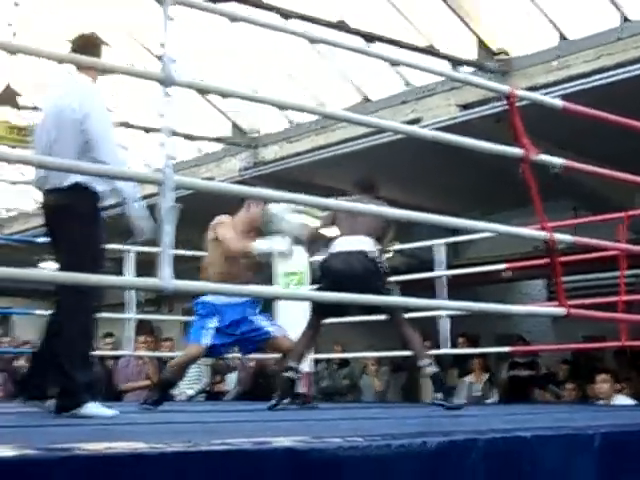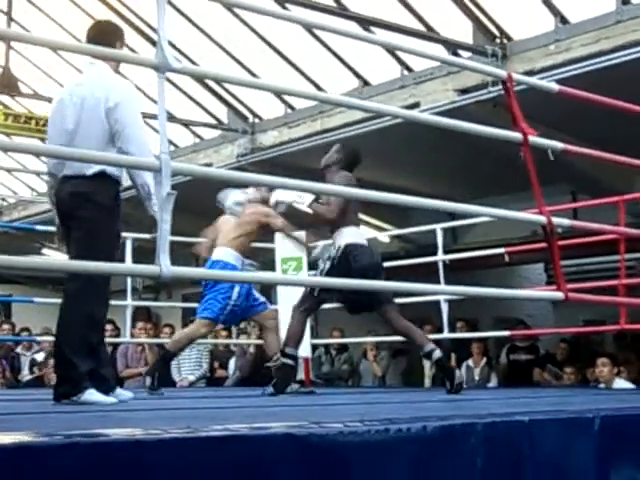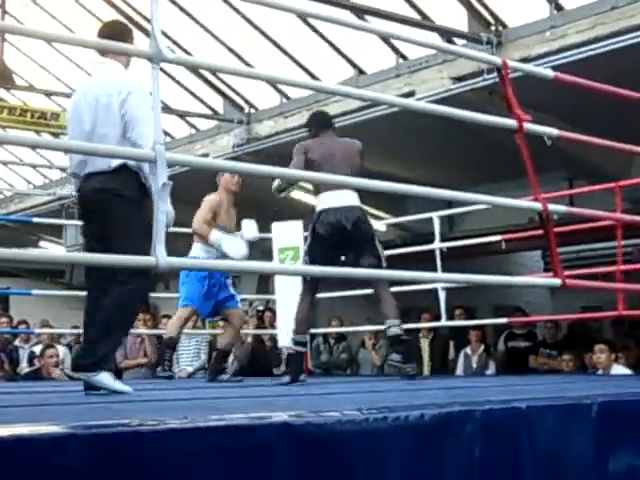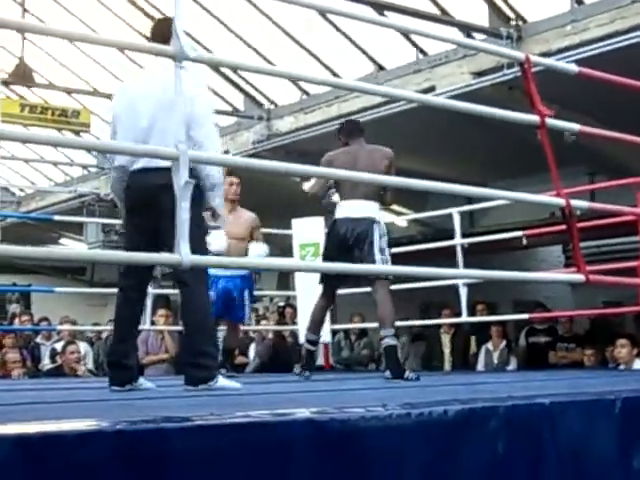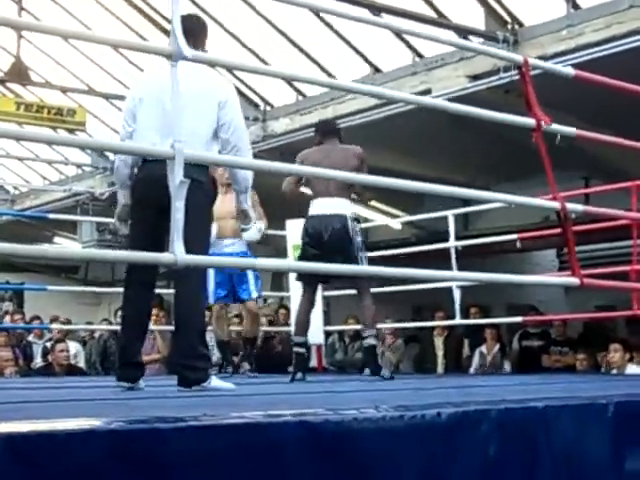
dt=0.4s
person 1, frame 1
left shoulder: (53, 101)
right shoulder: (88, 98)
left elbow: (42, 159)
right elbow: (108, 157)
right wrist: (136, 209)
left hip: (55, 200)
right hip: (79, 202)
left knee: (70, 297)
right knee: (80, 298)
left ankle: (38, 384)
right ankle: (73, 396)
person 1, frame 2
left shoulder: (68, 91)
right shoulder: (117, 88)
left elbow: (53, 154)
right elbow: (136, 149)
left wrist: (58, 202)
right wrist: (154, 201)
left hip: (68, 190)
right hip: (98, 191)
left knee: (90, 287)
right knee: (87, 287)
left ankle: (99, 378)
right ankle: (72, 382)
person 1, frame 3
left shoulder: (81, 92)
right shoulder: (128, 84)
left elbow: (75, 154)
right elbow: (146, 143)
right wrist: (161, 196)
left hip: (90, 188)
right hip: (122, 186)
left knee: (101, 280)
right knee: (136, 277)
left ankle: (96, 370)
right ankle: (92, 359)
person 1, frame 4
left shoulder: (128, 88)
right shoulder: (188, 82)
left elbow: (116, 152)
right elbow: (205, 142)
left wrist: (122, 199)
right wrist: (215, 194)
left hip: (138, 185)
right hip: (177, 183)
left knee: (133, 278)
right knee: (192, 276)
left ankle: (122, 371)
right ankle: (201, 371)
person 1, frame 5
left shoulder: (147, 80)
right shoulder: (217, 84)
left elbow: (126, 141)
right elbow: (236, 144)
left wrist: (123, 193)
right wrist: (244, 197)
left hip: (149, 176)
right hip: (192, 178)
left knee: (140, 273)
right knee: (190, 273)
left ankle: (129, 370)
right ankle: (193, 372)
person 2, frame 1
left shoulder: (342, 202)
right shoulder: (387, 209)
left elbow: (314, 234)
right elbow: (384, 245)
left hip: (335, 260)
right hip: (364, 259)
left knee: (311, 328)
right knee: (402, 324)
left ankle: (284, 391)
person 2, frame 2
left shoulder: (339, 176)
right shoulder: (341, 179)
left elbow: (331, 214)
left wrist: (312, 205)
left hip: (348, 252)
right hip: (365, 254)
left knee: (302, 310)
right knee: (394, 317)
left ankle: (282, 379)
right ankle: (448, 371)
person 2, frame 3
left shoulder: (304, 147)
right shoulder: (355, 146)
left elbow: (288, 183)
left wrist: (279, 186)
left hip: (326, 216)
right hip: (355, 213)
left knee: (309, 291)
right knee: (379, 283)
left ankle: (296, 366)
right ankle: (399, 348)
person 2, frame 4
left shoulder: (333, 157)
right shoulder: (386, 155)
left elbow: (315, 192)
right elbow: (388, 200)
left wrist: (310, 185)
left hip: (341, 224)
right hip: (368, 223)
left knee: (327, 294)
right knee: (380, 288)
left ankle: (307, 362)
right ankle: (392, 362)
person 2, frame 5
left shoulder: (305, 156)
right shoulder: (356, 153)
left elbow: (288, 188)
right elbow: (364, 193)
left hip: (315, 221)
right hip: (342, 220)
left knee: (308, 294)
right knee: (363, 289)
left ankle: (299, 364)
right ankle: (371, 361)
person 3, frame 1
left shoulder: (254, 236)
right shoulder: (222, 222)
right elbow: (236, 249)
right wrist: (270, 245)
left hip: (246, 306)
right hip: (214, 305)
left knee: (287, 347)
right knee: (193, 352)
right ankle: (156, 394)
person 3, frame 2
left shoulder: (225, 217)
right shoulder: (260, 212)
left elbow: (201, 249)
right elbow: (286, 228)
right wrist: (306, 245)
left hip: (232, 271)
right hip: (226, 268)
left knee: (269, 319)
right knee: (204, 325)
right ankle: (154, 372)
person 3, frame 3
left shoulder: (231, 210)
right shoulder: (213, 200)
right elbow: (198, 226)
left wrist: (241, 236)
right wrist: (224, 241)
left hip: (217, 269)
left knee: (238, 317)
right knee: (187, 311)
left ankle: (218, 369)
right ankle: (164, 363)
person 3, frame 4
left shoulder: (250, 218)
left elbow: (259, 245)
left wrist: (259, 249)
right wrist: (206, 242)
left hip: (241, 278)
right hip: (216, 277)
left knee: (235, 327)
left ankle: (226, 365)
person 3, frame 5
left shoulder: (248, 196)
left elbow: (262, 219)
left wrist: (258, 228)
left hip: (241, 255)
right hip: (216, 257)
left knee: (253, 308)
right knee: (218, 311)
left ankle: (247, 360)
right ankle: (227, 362)
